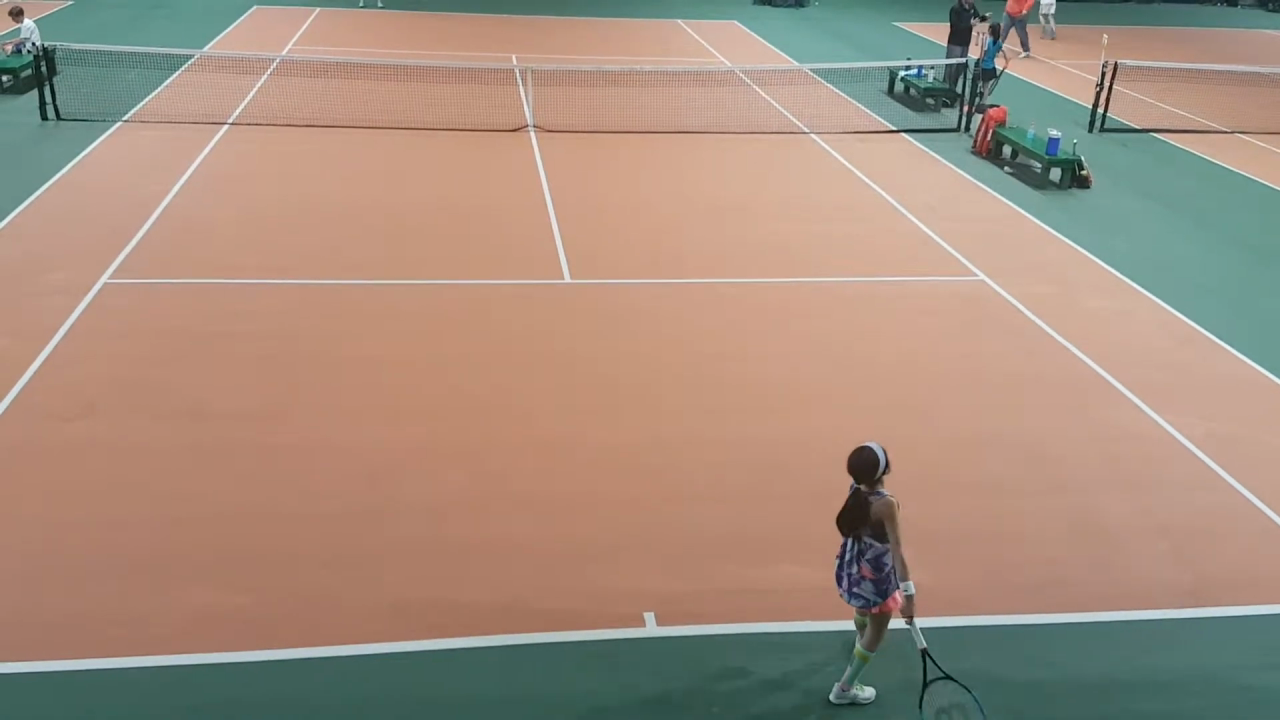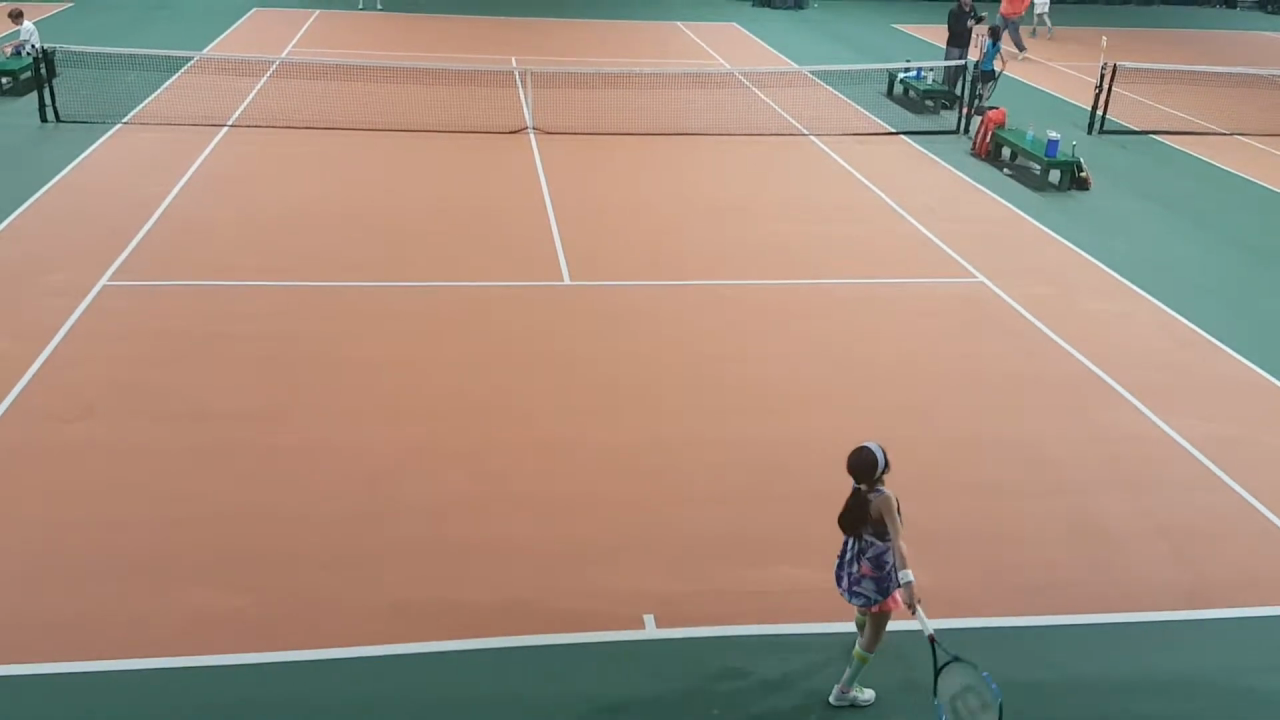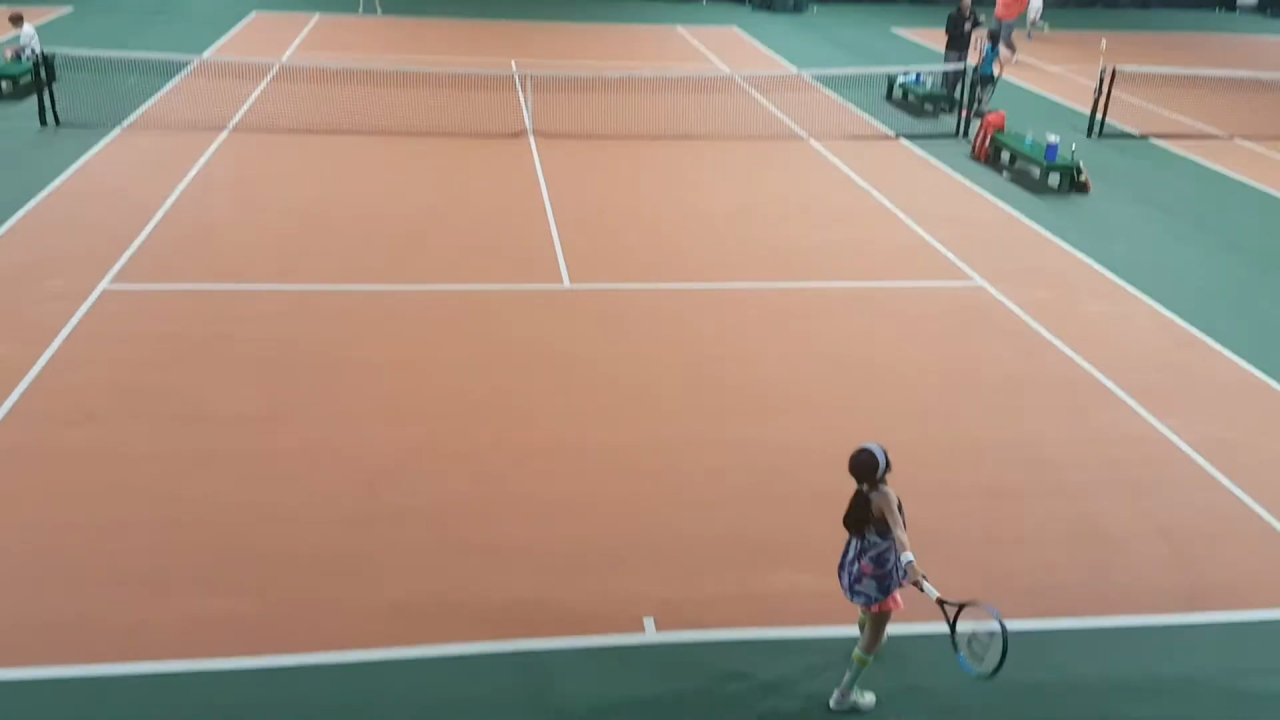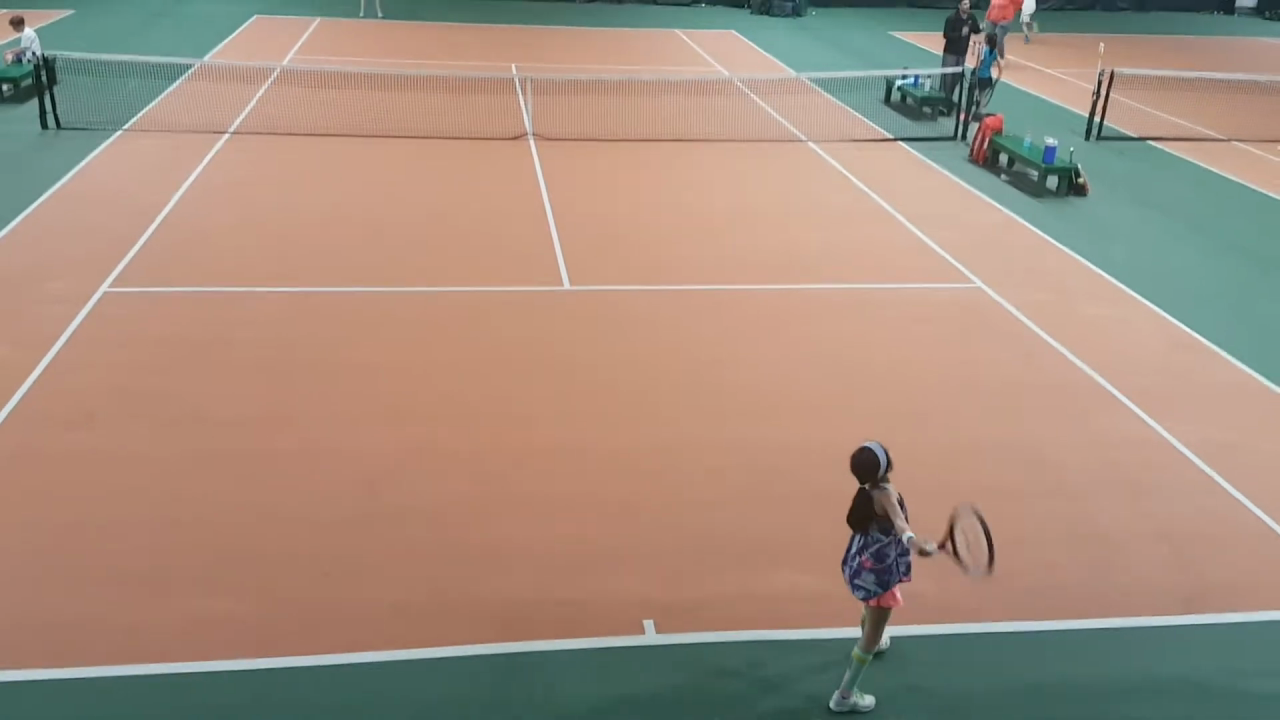
dt=0.1s
person 1, frame 1
left shoulder: (856, 492)
right shoulder: (886, 504)
right elbow: (896, 549)
right wrist: (908, 592)
left hip: (850, 569)
right hip: (874, 577)
left knee: (864, 608)
right knee: (876, 633)
left ankle: (862, 639)
right ankle: (845, 688)
person 1, frame 2
left shoulder: (858, 492)
right shoulder: (885, 500)
right elbow: (897, 543)
right wrist: (907, 583)
left hip: (850, 568)
right hip: (875, 576)
left knee: (865, 607)
right knee: (875, 632)
left ankle: (863, 640)
right ankle: (844, 690)
person 1, frame 3
left shoulder: (864, 492)
right shoulder: (884, 497)
right elbow: (898, 533)
right wrist: (910, 565)
left hip: (855, 568)
right hip: (877, 576)
left knee: (870, 611)
right knee: (874, 633)
left ankle: (869, 642)
right ankle: (845, 694)
person 1, frame 4
left shoulder: (867, 491)
right shoulder: (885, 494)
right elbow: (899, 523)
right wrist: (915, 541)
left hip: (859, 564)
right hip: (878, 572)
left knee: (873, 608)
right knee: (874, 630)
left ankle: (871, 643)
right ankle: (845, 695)
